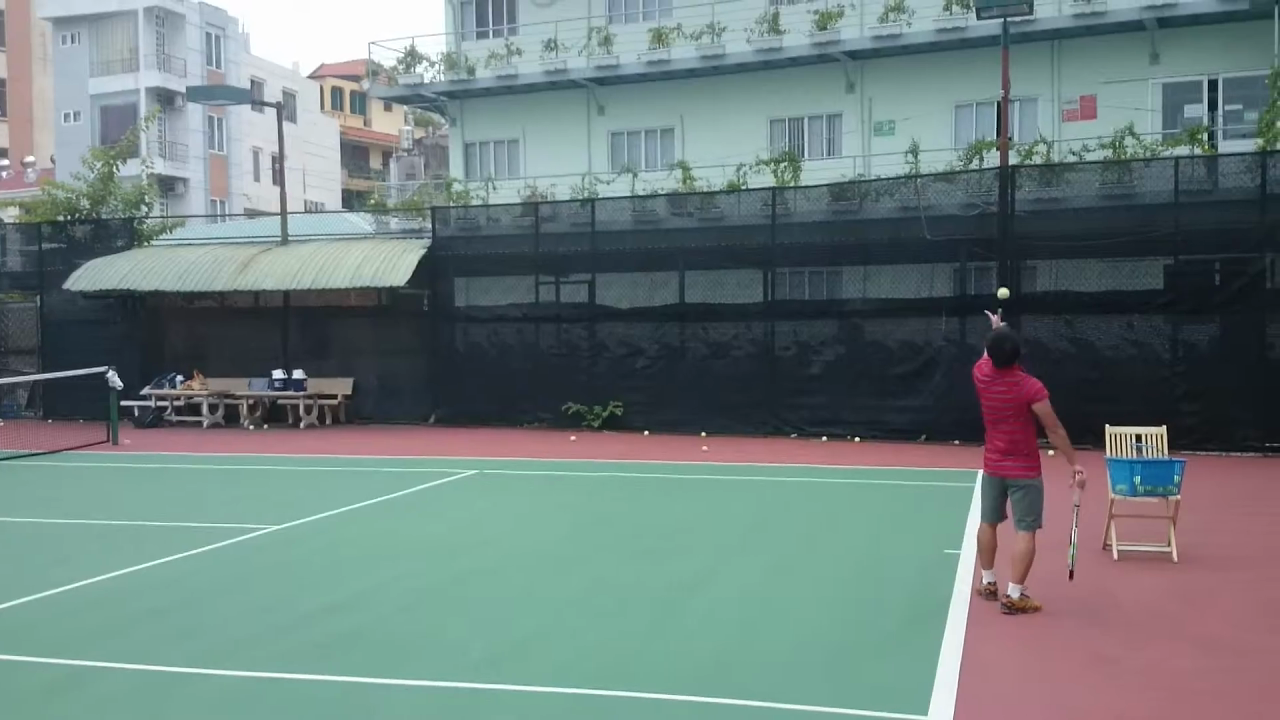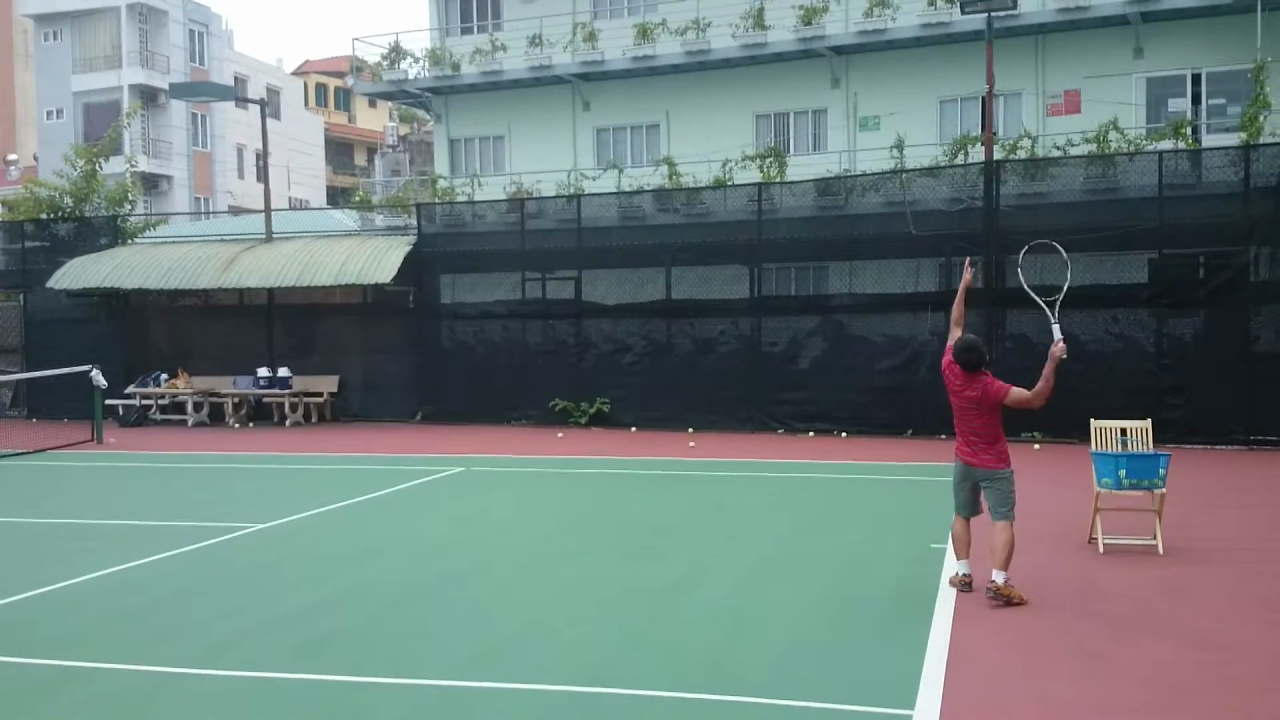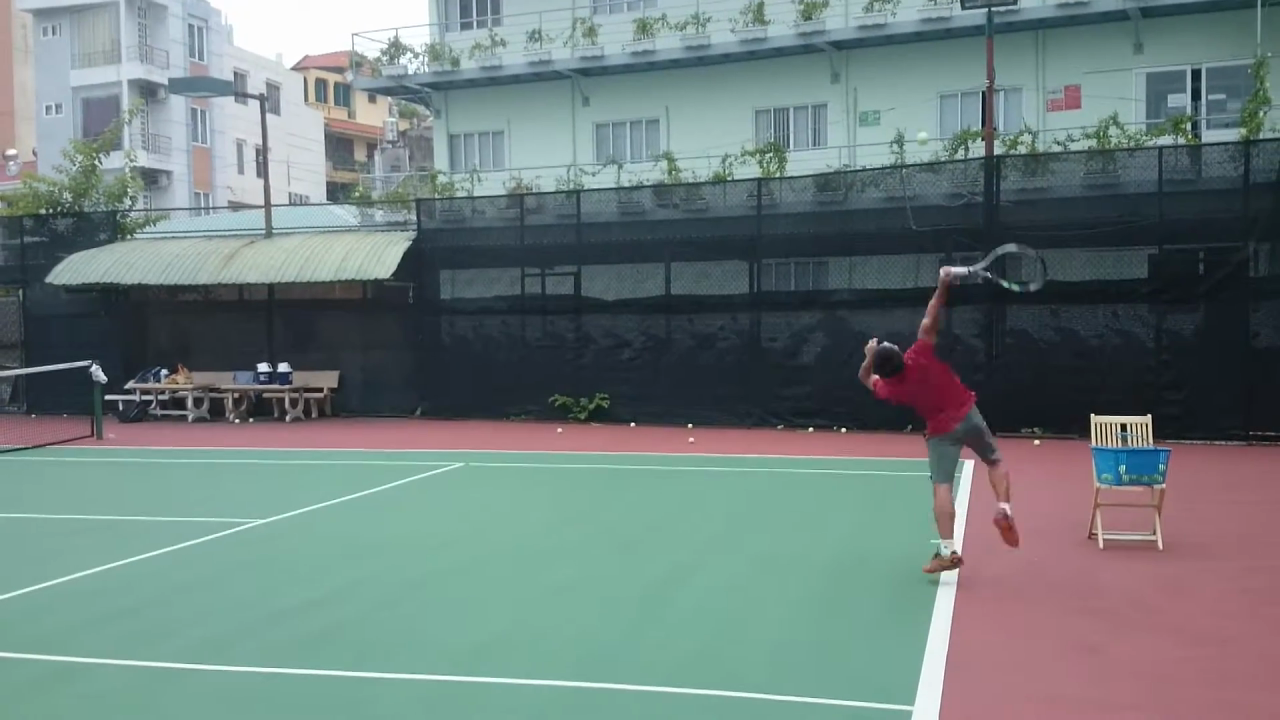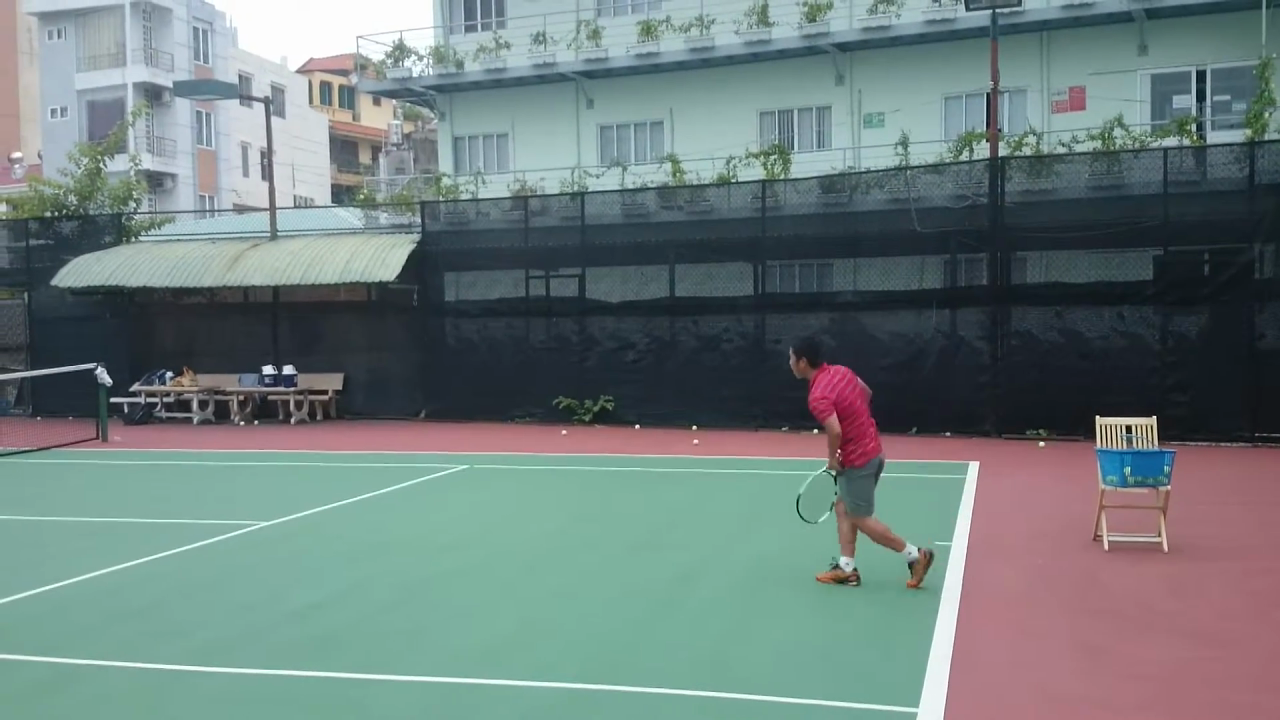
dt=0.7s
person 1, frame 1
left shoulder: (981, 375)
right shoulder: (1030, 387)
left elbow: (988, 356)
right elbow: (1054, 431)
left wrist: (995, 329)
right wrist: (1074, 464)
left hip: (992, 467)
right hip: (1024, 471)
left knee: (988, 523)
right knee: (1025, 530)
left ankle: (988, 582)
right ankle: (1014, 595)
person 1, frame 2
left shoulder: (951, 373)
right shoulder: (994, 389)
left elbow: (955, 325)
right elbow: (1037, 399)
left wrist: (963, 285)
right wrist: (1052, 362)
left hip: (965, 463)
right hip: (996, 467)
left knee: (962, 517)
right knee: (1003, 522)
left ankle: (962, 573)
right ankle: (998, 582)
person 1, frame 3
left shoulder: (890, 389)
right shoulder: (917, 358)
left elbow: (866, 379)
right elbow: (928, 321)
left wrist: (869, 357)
right wrist: (942, 286)
left hip: (943, 431)
right hip: (968, 414)
left knee: (942, 490)
right knee: (994, 462)
left ankle: (948, 551)
right ankle: (1003, 511)
person 1, frame 4
left shoulder: (818, 396)
right shoulder: (840, 371)
left elbow: (835, 430)
right elbow: (866, 394)
left wrist: (833, 458)
left hip: (857, 460)
right hip: (872, 450)
left knee: (862, 519)
right knee: (843, 507)
left ankle: (915, 555)
right ankle: (846, 567)
